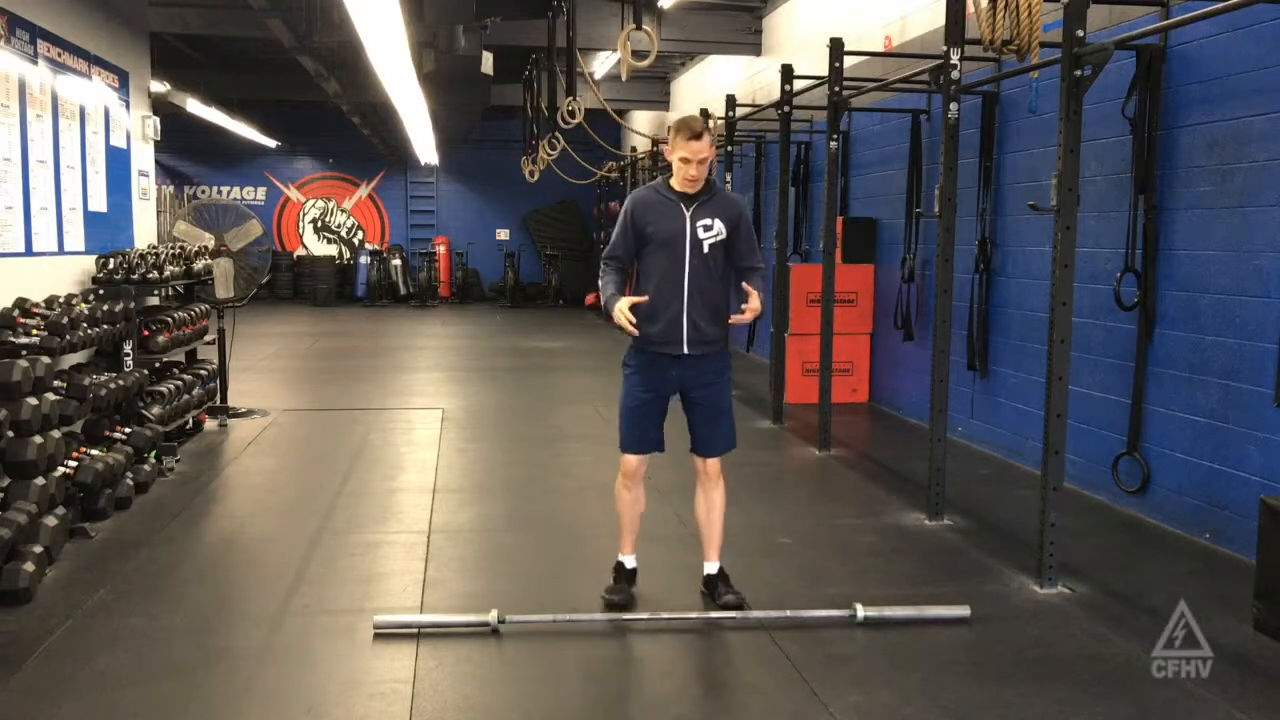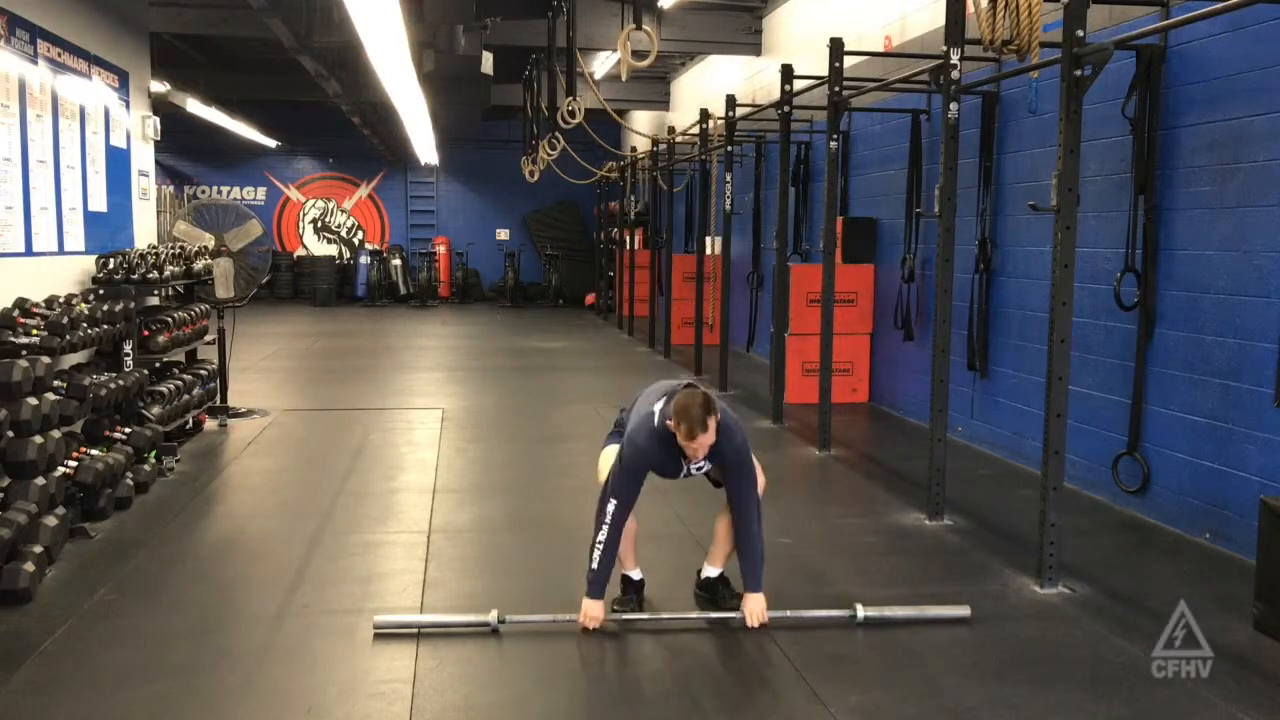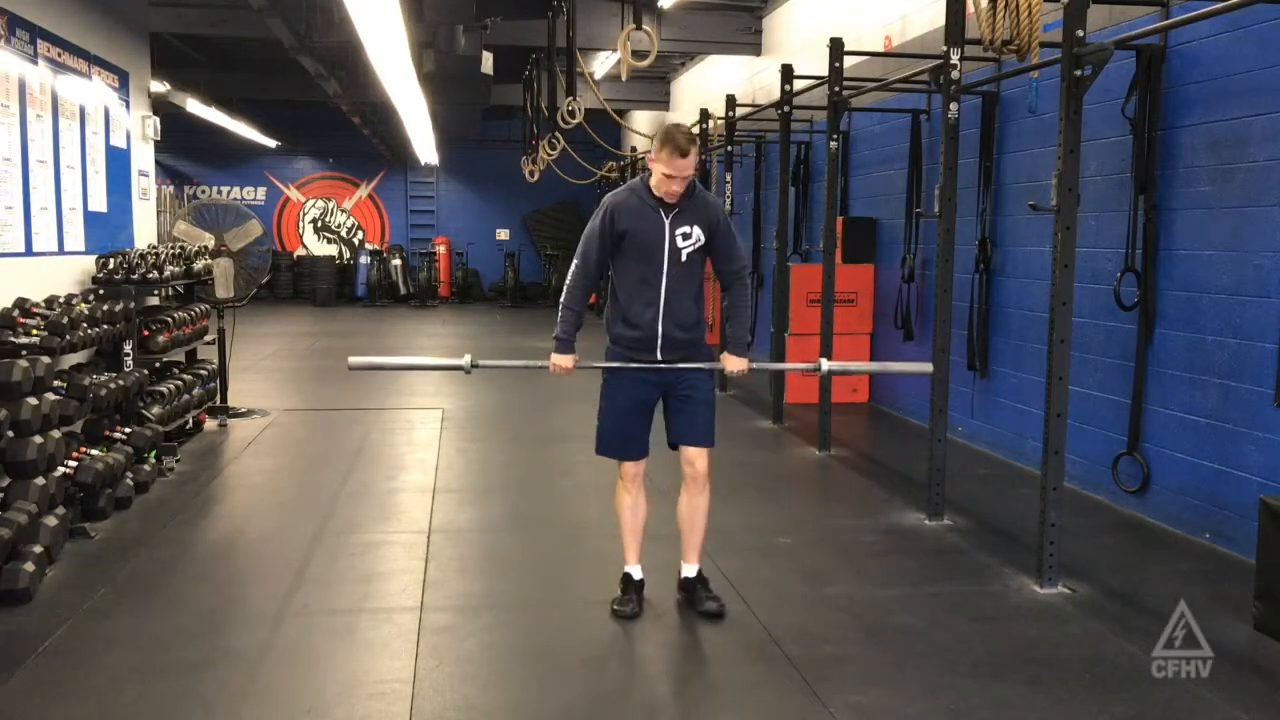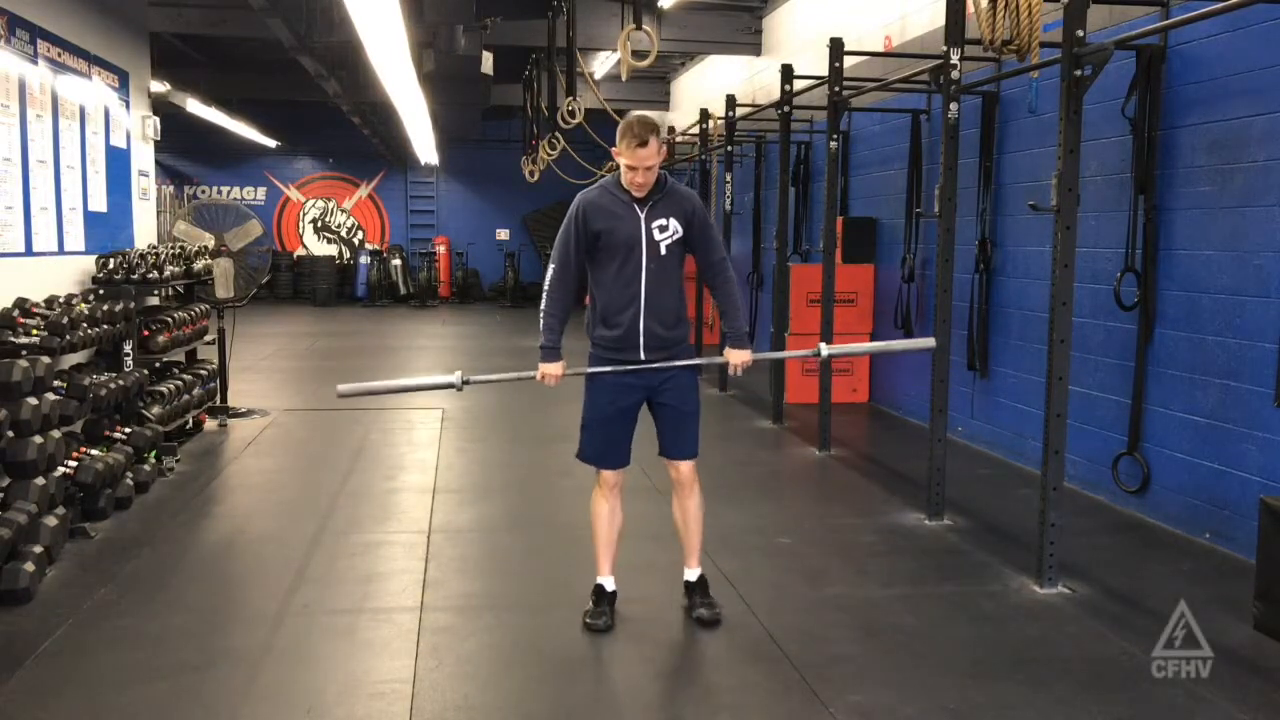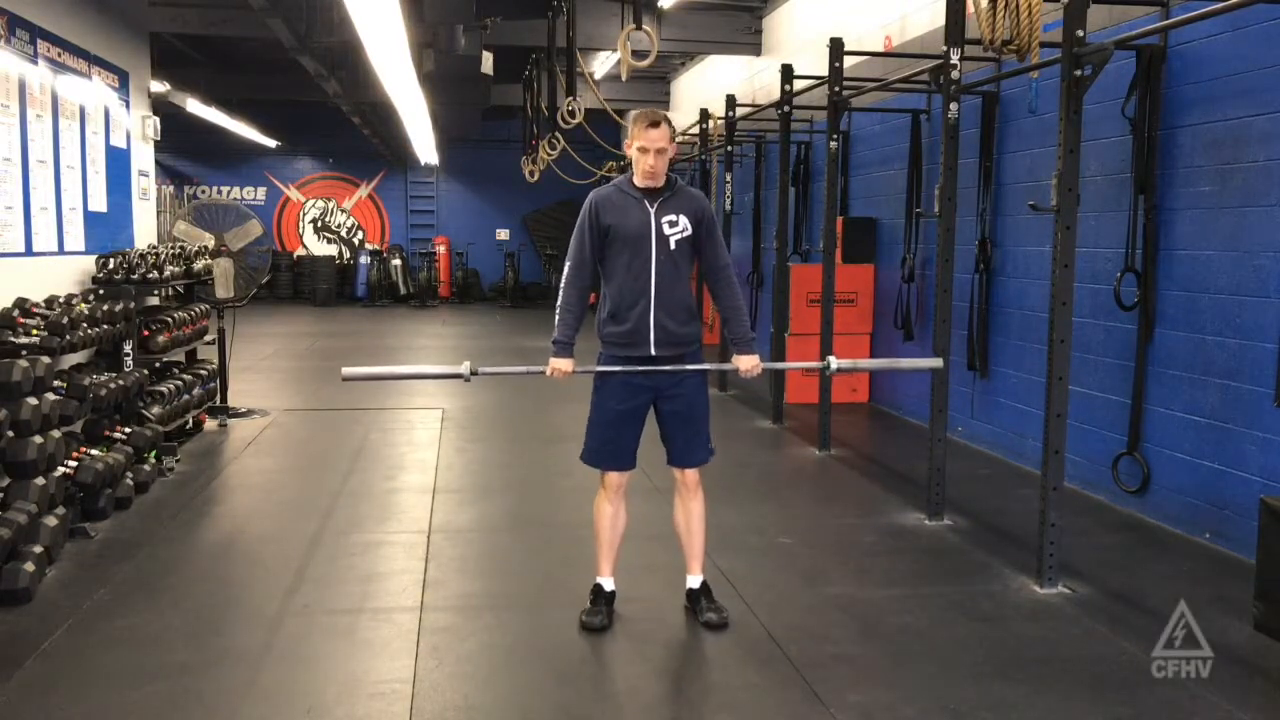
dt=1s
person 1, frame 1
left shoulder: (730, 208)
right shoulder: (641, 204)
left elbow: (750, 269)
right elbow: (612, 264)
left wrist: (752, 299)
right wrist: (614, 300)
left hip: (708, 358)
right hip: (649, 355)
left knee: (710, 468)
right knee: (632, 466)
left ankle: (713, 572)
right ankle: (626, 566)
person 1, frame 2
left shoulder: (731, 436)
right shoulder: (641, 438)
left elbow: (746, 509)
right elbow: (613, 512)
left wrist: (754, 589)
right wrist: (594, 593)
right hip: (634, 429)
left knee: (753, 485)
right knee: (609, 482)
left ankle: (710, 578)
right ankle: (632, 579)
person 1, frame 3
left shoulder: (708, 210)
right shoulder: (619, 206)
left elbow: (737, 279)
right elbow: (582, 275)
left wrist: (737, 346)
right wrist: (564, 343)
left hip: (690, 361)
right hip: (629, 361)
left knee: (697, 468)
right knee: (631, 473)
left ankle: (691, 576)
right ankle: (632, 576)
person 1, frame 4
left shoulder: (684, 203)
right shoulder: (590, 205)
left elbow: (718, 271)
right elbow: (561, 280)
left wrist: (738, 338)
right wrist: (550, 351)
left hip: (674, 361)
right hip: (611, 362)
left knee: (684, 472)
right knee: (608, 478)
left ankle: (694, 579)
right ankle: (604, 588)
person 1, frame 5
left shoulder: (694, 205)
right shoulder: (602, 204)
left elbow: (721, 279)
right elbow: (577, 279)
left wrist: (744, 345)
right wrist: (562, 346)
left hip: (683, 363)
right hip: (620, 362)
left knee: (689, 476)
right knee: (613, 479)
left ankle: (696, 586)
right ankle: (604, 588)
